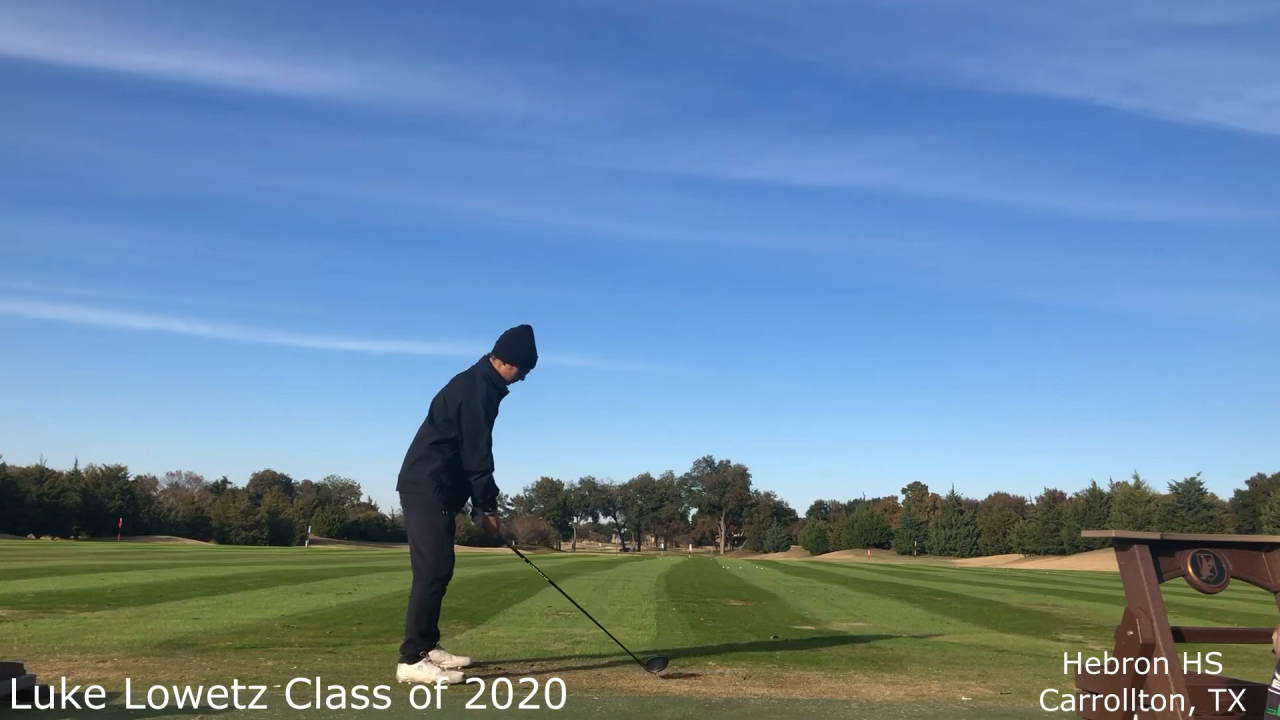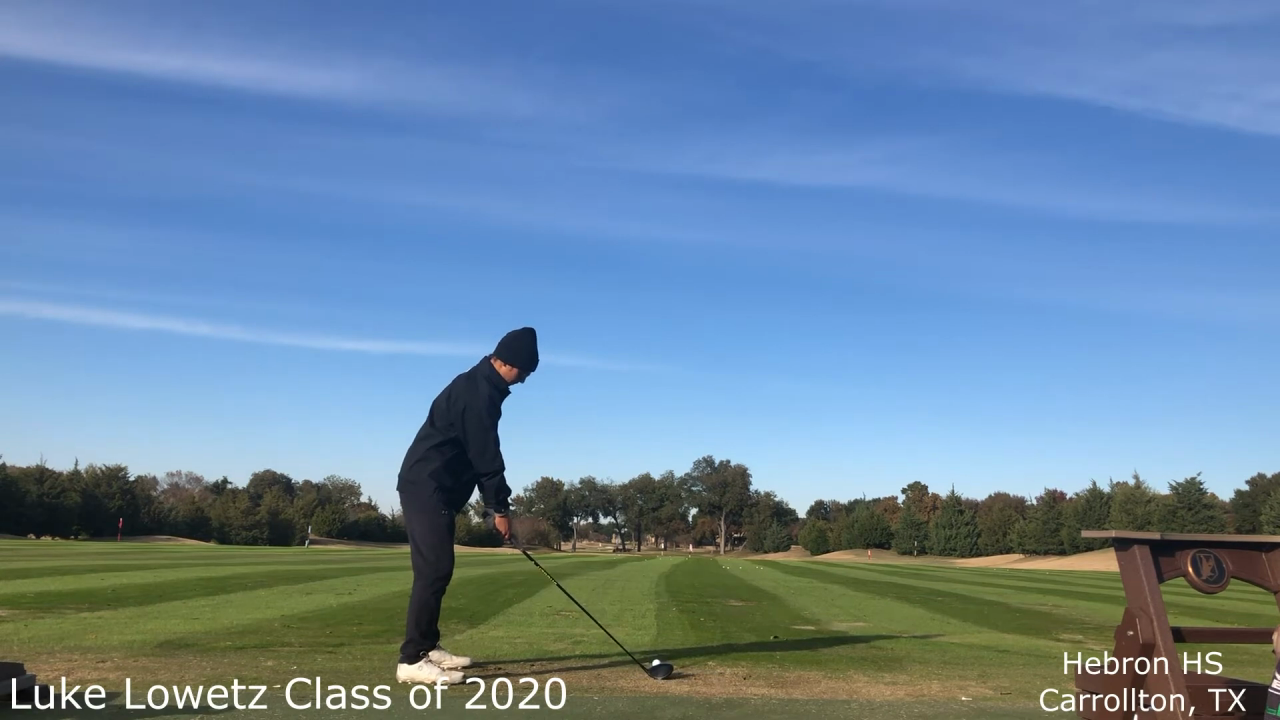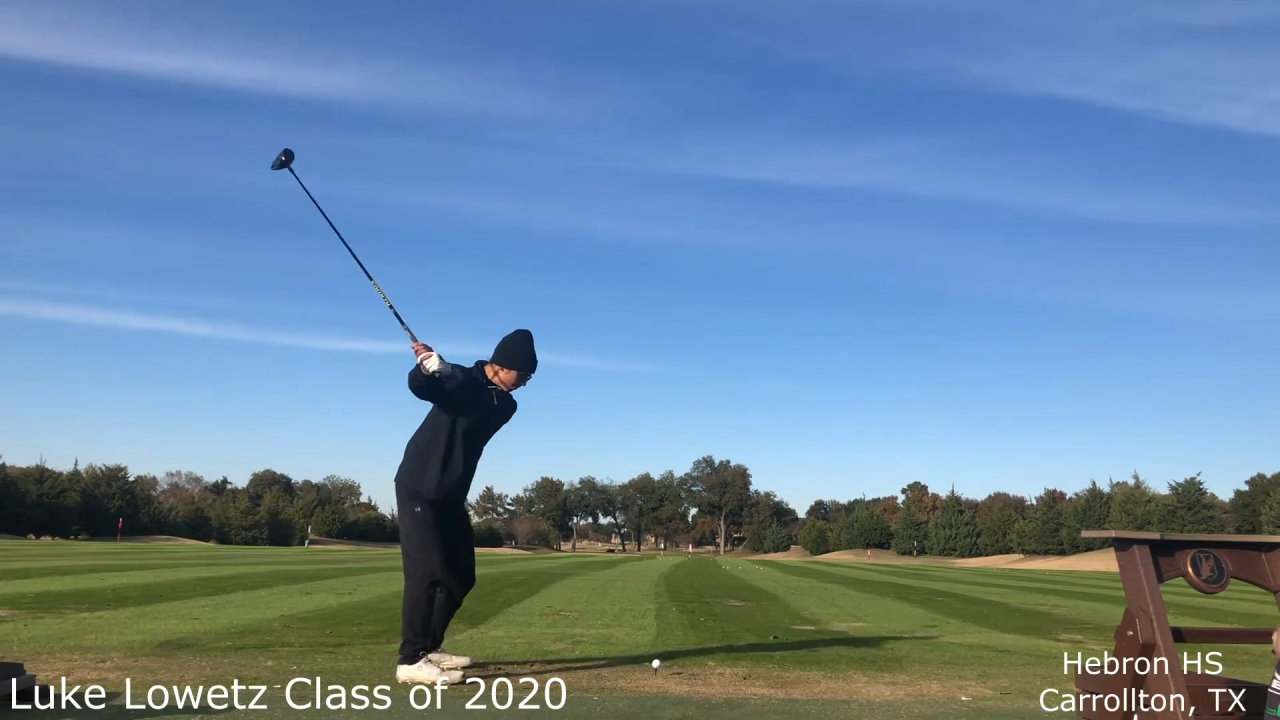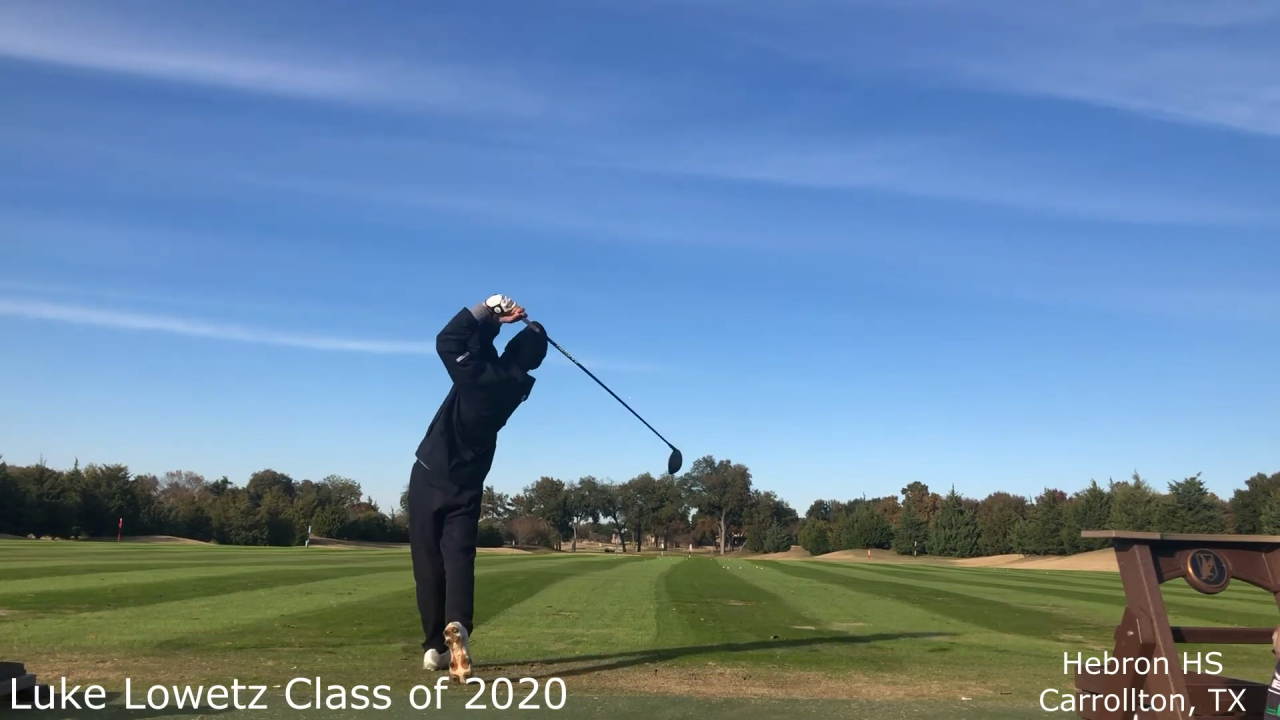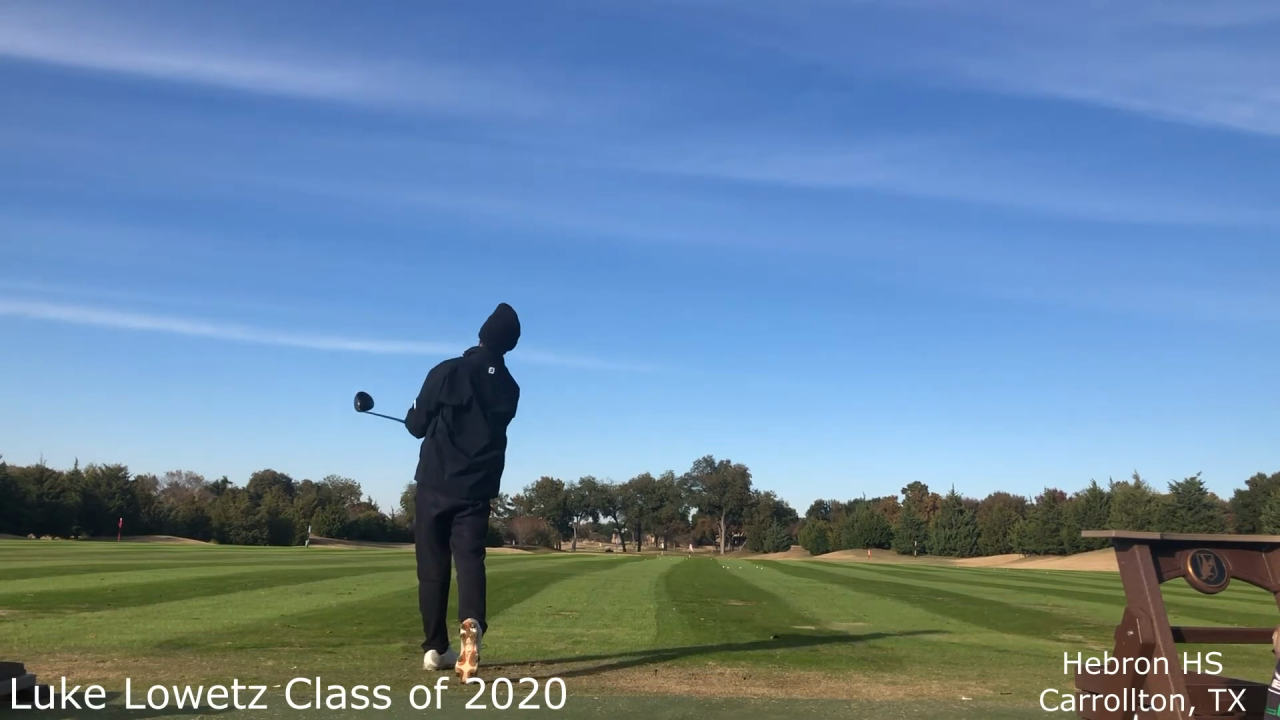
dt=1s
person 1, frame 1
left shoulder: (476, 384)
right shoulder: (478, 391)
left elbow: (467, 452)
right elbow: (476, 456)
left wrist: (481, 503)
right wrist: (487, 507)
left hip: (431, 487)
right hip: (429, 488)
left knee: (438, 569)
right knee: (433, 570)
left ankle: (427, 647)
right ankle: (412, 659)
person 1, frame 2
left shoulder: (478, 386)
right shoulder: (479, 393)
left elbow: (478, 455)
right elbow: (485, 457)
left wrist: (492, 503)
right wrist: (500, 507)
left hip: (432, 487)
right hip: (428, 488)
left knee: (438, 569)
right knee: (434, 570)
left ankle: (428, 647)
right ankle: (412, 659)
person 1, frame 3
left shoulder: (504, 404)
right shoulder: (455, 375)
left elbow: (471, 396)
right elbow: (420, 384)
left wrist: (440, 367)
right wrist: (426, 365)
left hip: (451, 496)
right hip: (418, 488)
left knee: (460, 576)
right knee: (425, 570)
left ankle: (430, 647)
right ankle: (411, 660)
person 1, frame 4
left shoulder: (482, 377)
right shoulder: (515, 389)
left elbow: (448, 343)
right elbow: (479, 346)
left wrist: (487, 309)
right wrist: (492, 317)
left hip: (429, 479)
right hip: (464, 488)
left knee: (427, 566)
right knee: (458, 560)
left ankle: (435, 645)
right ankle: (456, 625)
person 1, frame 5
left shoulder: (447, 372)
right shoulder: (510, 388)
left elbow: (416, 426)
left wrist: (419, 412)
left hip: (434, 485)
right hip: (477, 489)
left knee: (433, 567)
right knee: (470, 560)
left ankle: (436, 648)
right ankle: (472, 623)
